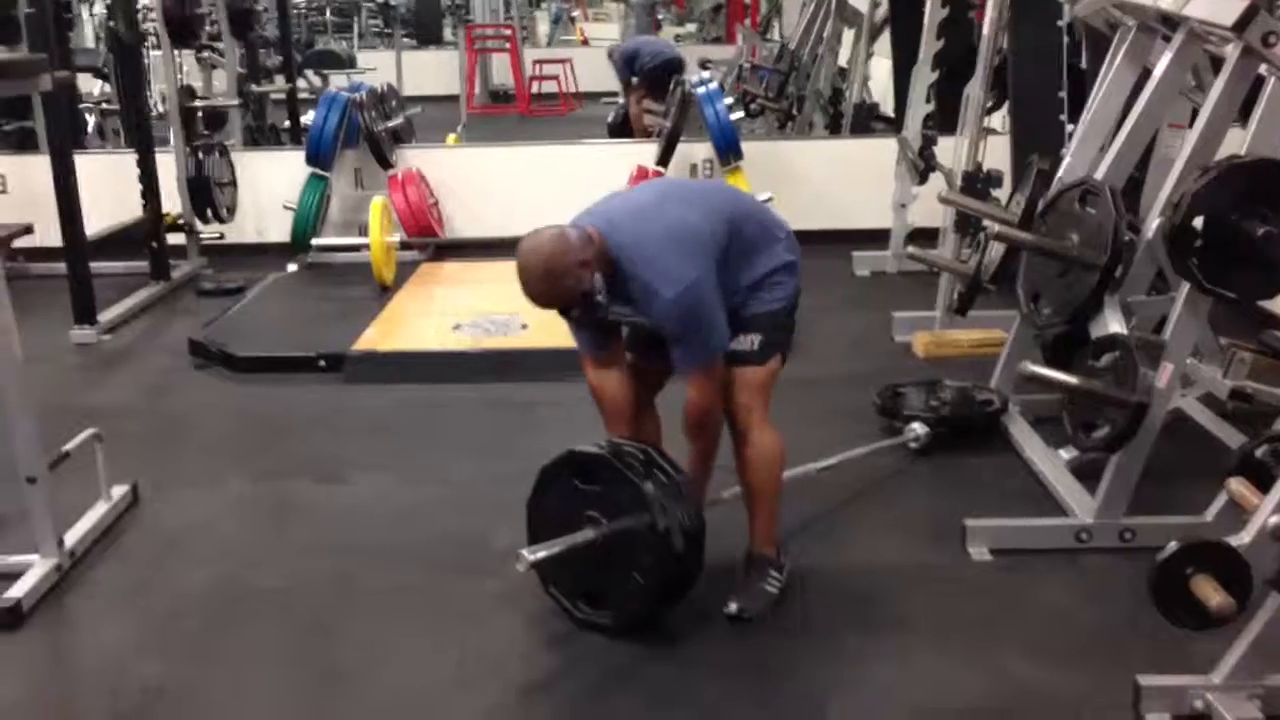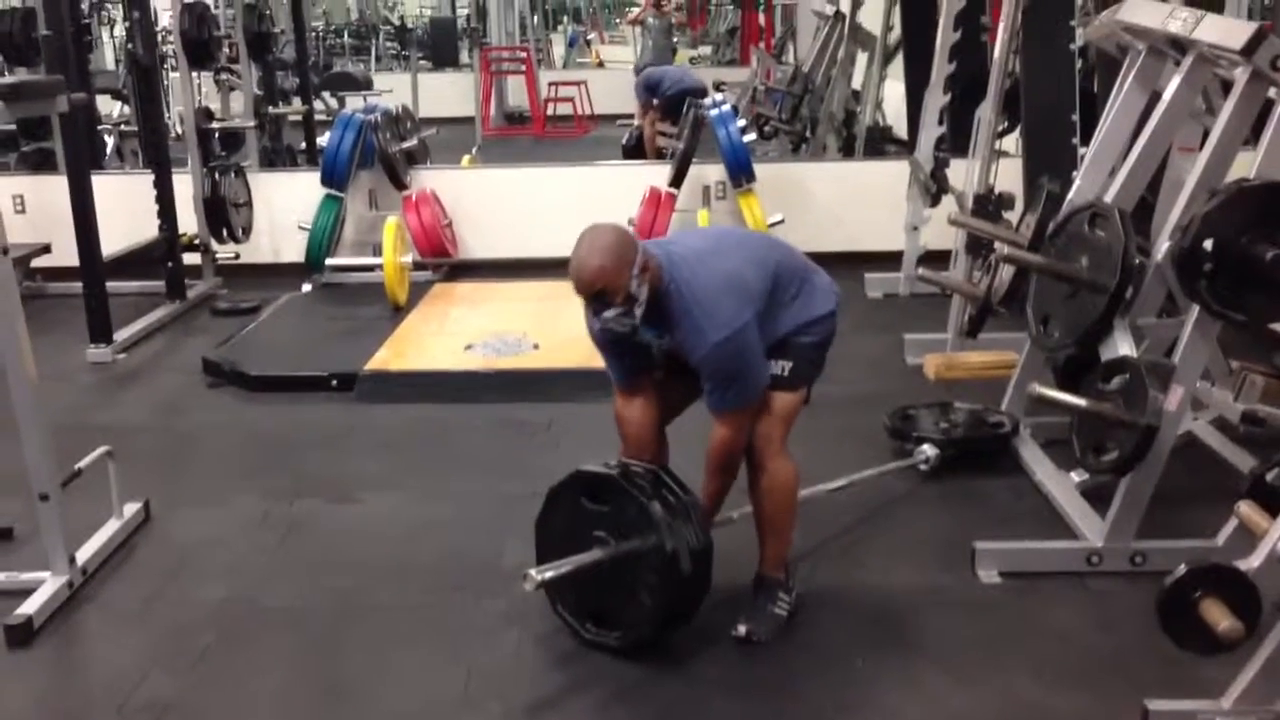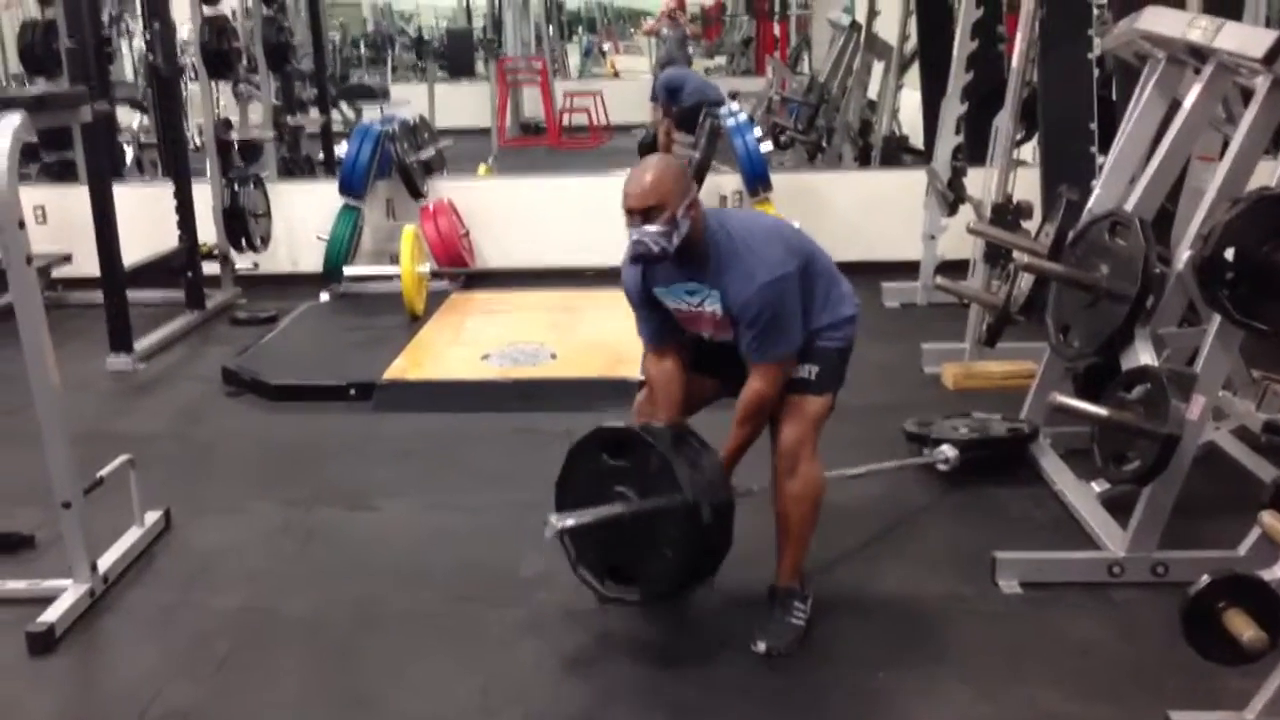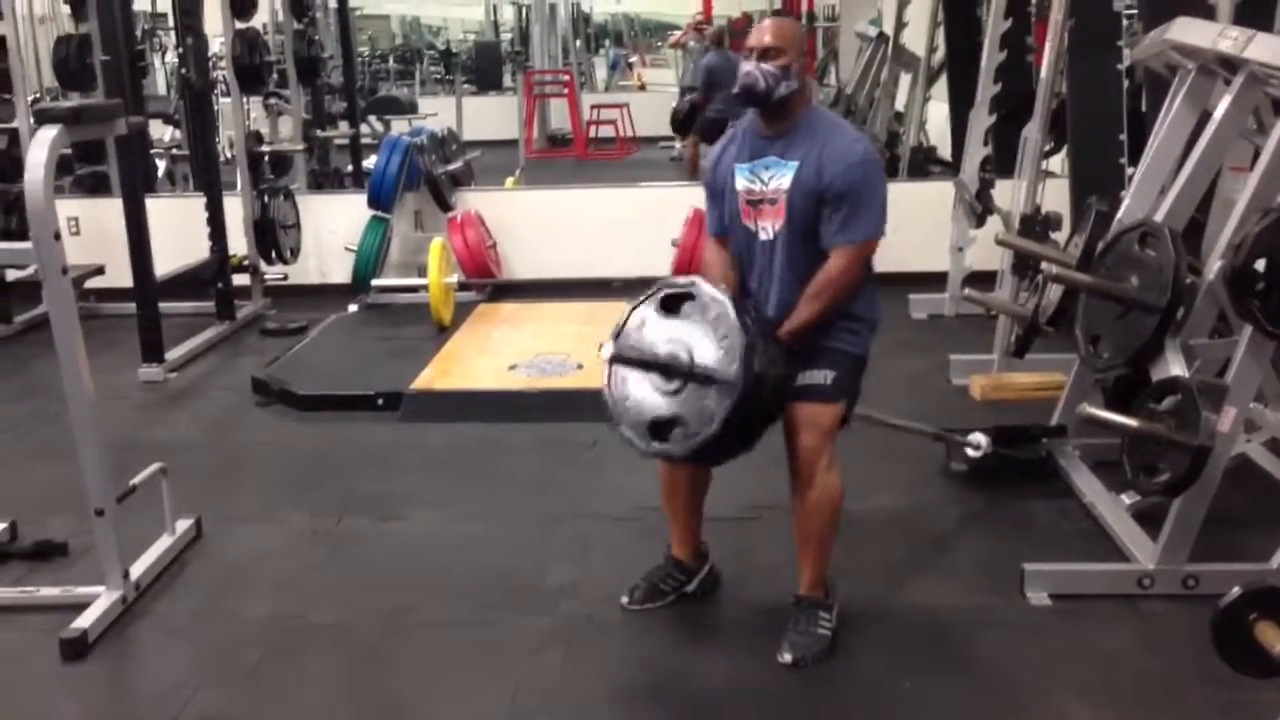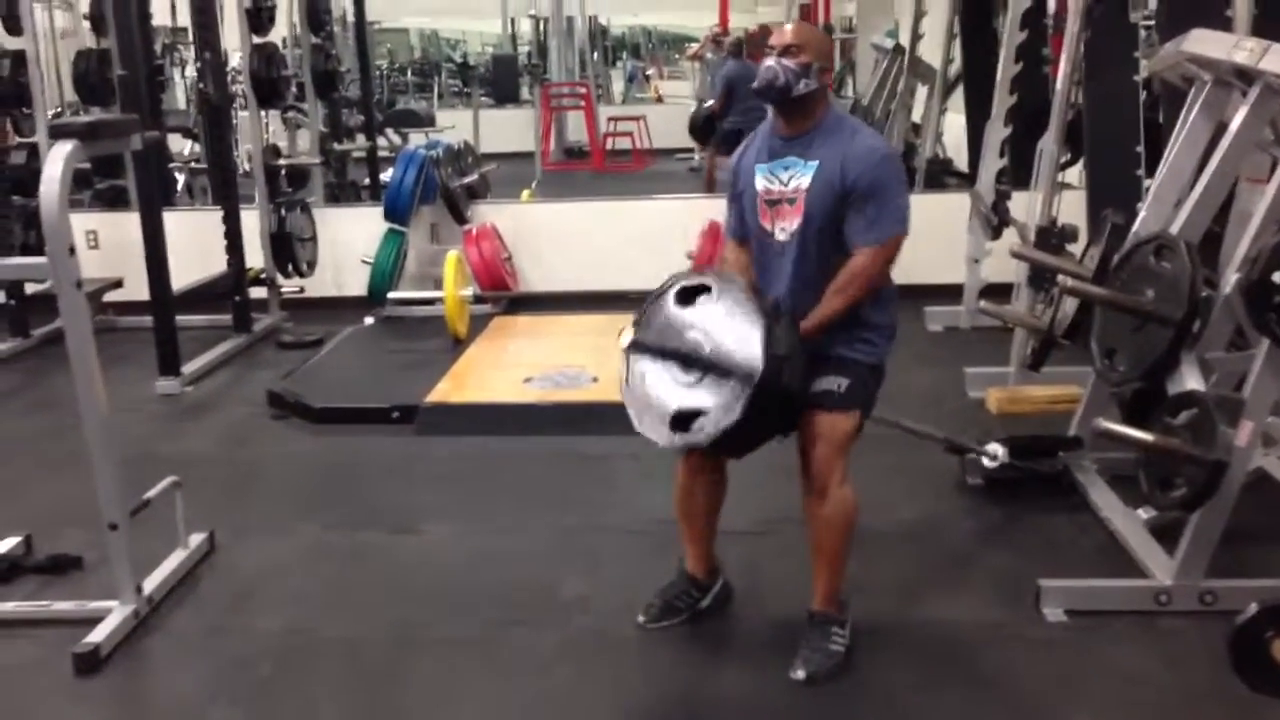
dt=1s
person 1, frame 1
left shoulder: (670, 281)
right shoulder: (573, 264)
left elbow: (704, 390)
right elbow: (605, 369)
left wrist: (694, 483)
left hip: (760, 272)
left knee: (744, 410)
right knee: (633, 391)
left ankle: (767, 558)
person 1, frame 2
left shoulder: (716, 320)
right shoulder: (611, 307)
left elbow: (731, 431)
right elbow: (634, 400)
left wrist: (701, 518)
left hip: (799, 315)
left knee: (763, 442)
right knee: (642, 423)
left ankle: (775, 581)
person 1, frame 3
left shoulder: (758, 266)
right shoulder: (641, 267)
left elbow: (765, 383)
right elbow: (663, 357)
left wrist: (721, 469)
left hip: (815, 328)
right hip: (720, 332)
left knee: (792, 442)
right knee: (649, 412)
left ankle: (790, 590)
person 1, frame 4
left shoulder: (846, 154)
right shoulder: (728, 151)
left elbow: (848, 264)
right elbow: (718, 247)
left wrist: (780, 338)
left hip: (824, 329)
left knee: (809, 448)
left ankle: (815, 599)
right ankle: (687, 563)
person 1, frame 5
left shoulder: (865, 154)
right shoulder: (749, 153)
left elbow: (872, 263)
right elbow: (738, 247)
left wrist: (801, 333)
left hip: (840, 337)
left knee: (822, 462)
right knee: (696, 441)
left ankle: (828, 615)
right ankle: (700, 579)
